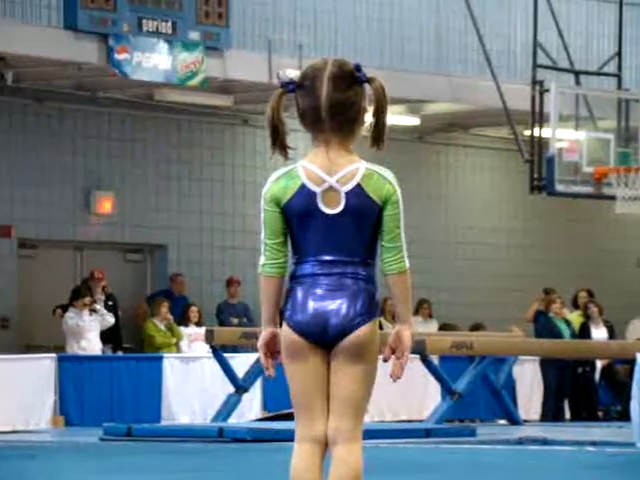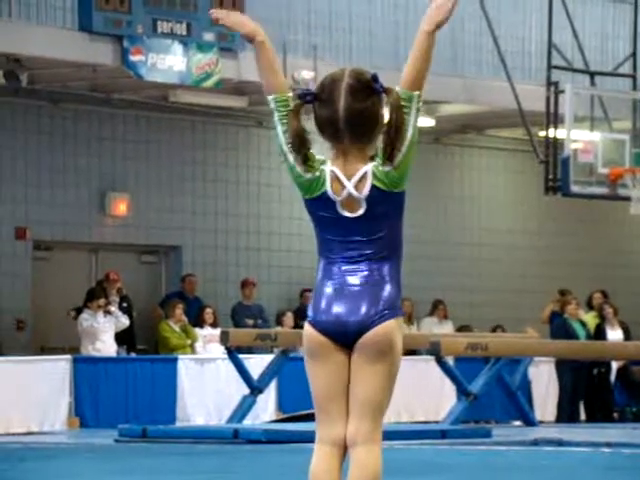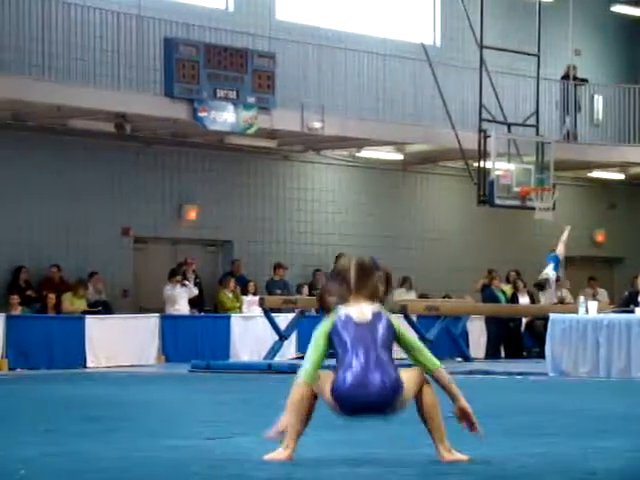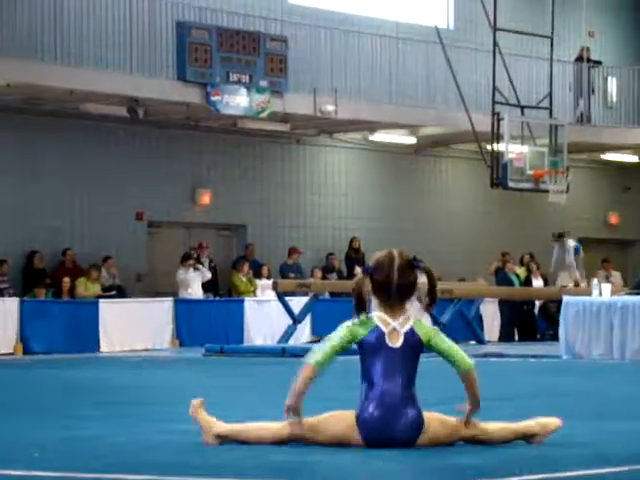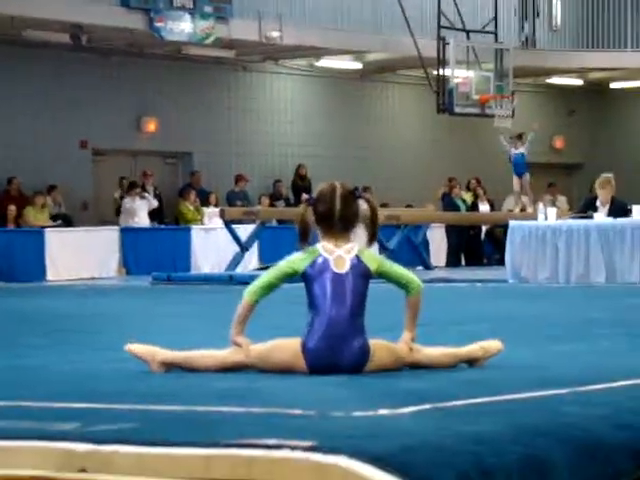
dt=1s
person 1, frame 1
left shoulder: (281, 184)
right shoulder: (381, 183)
left elbow: (272, 262)
right elbow: (395, 260)
left wrist: (268, 325)
right wrist: (404, 323)
left hip: (303, 313)
right hip: (356, 313)
left knee: (309, 436)
right knee: (345, 436)
person 1, frame 2
left shoulder: (309, 177)
right shoulder: (390, 174)
left elbow: (281, 104)
right elbow: (409, 100)
left wrist: (259, 39)
left hip: (325, 314)
right hip: (377, 314)
left knee: (329, 438)
right knee: (364, 438)
person 1, frame 3
left shoulder: (331, 323)
right shoulder: (389, 320)
left elbow: (308, 372)
right elbow: (431, 363)
left wrist: (288, 415)
right wrist: (459, 400)
left hip: (347, 398)
right hip: (387, 395)
left knee: (314, 381)
right knee: (418, 376)
left ankle: (287, 449)
right ankle: (445, 449)
person 1, frame 4
left shoulder: (358, 327)
right shoulder: (423, 329)
left elbow: (315, 360)
right elbow: (465, 365)
left wrist: (294, 402)
right wrist: (473, 409)
left hip: (368, 427)
right hip: (411, 428)
left knee: (292, 428)
right knee: (466, 428)
left ankle: (219, 430)
right ankle: (531, 428)
person 1, frame 5
left shoulder: (305, 258)
right shoulder: (367, 258)
left elbow: (254, 290)
right elbow: (414, 285)
left wrist: (237, 333)
right wrist: (409, 333)
left hip: (313, 354)
right hip: (357, 355)
left knee: (241, 356)
right knee: (410, 354)
left ankle: (165, 357)
right ankle: (472, 353)
